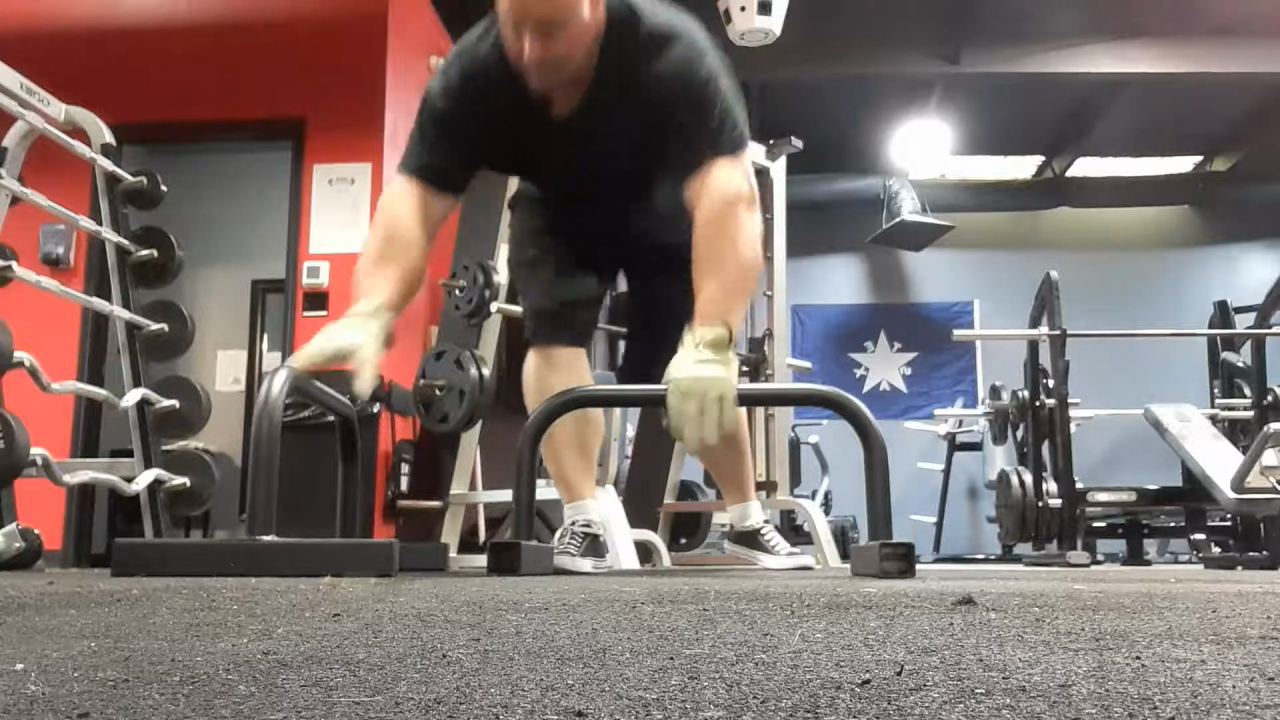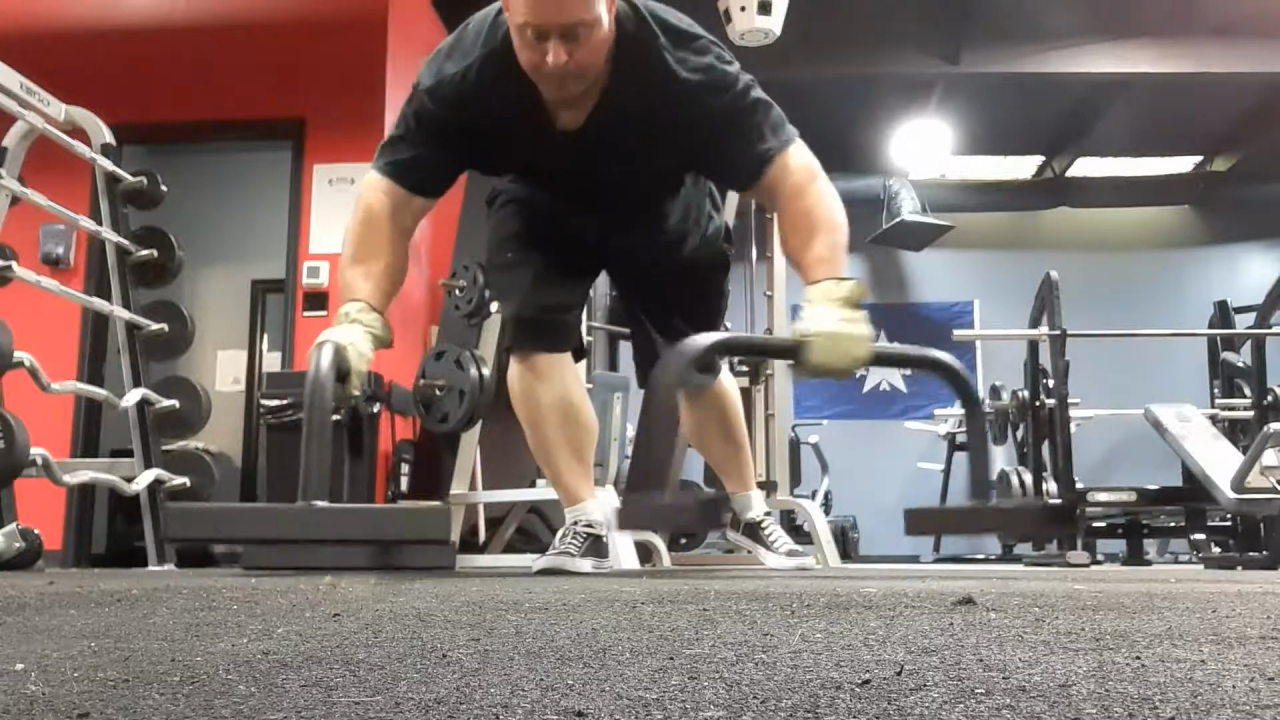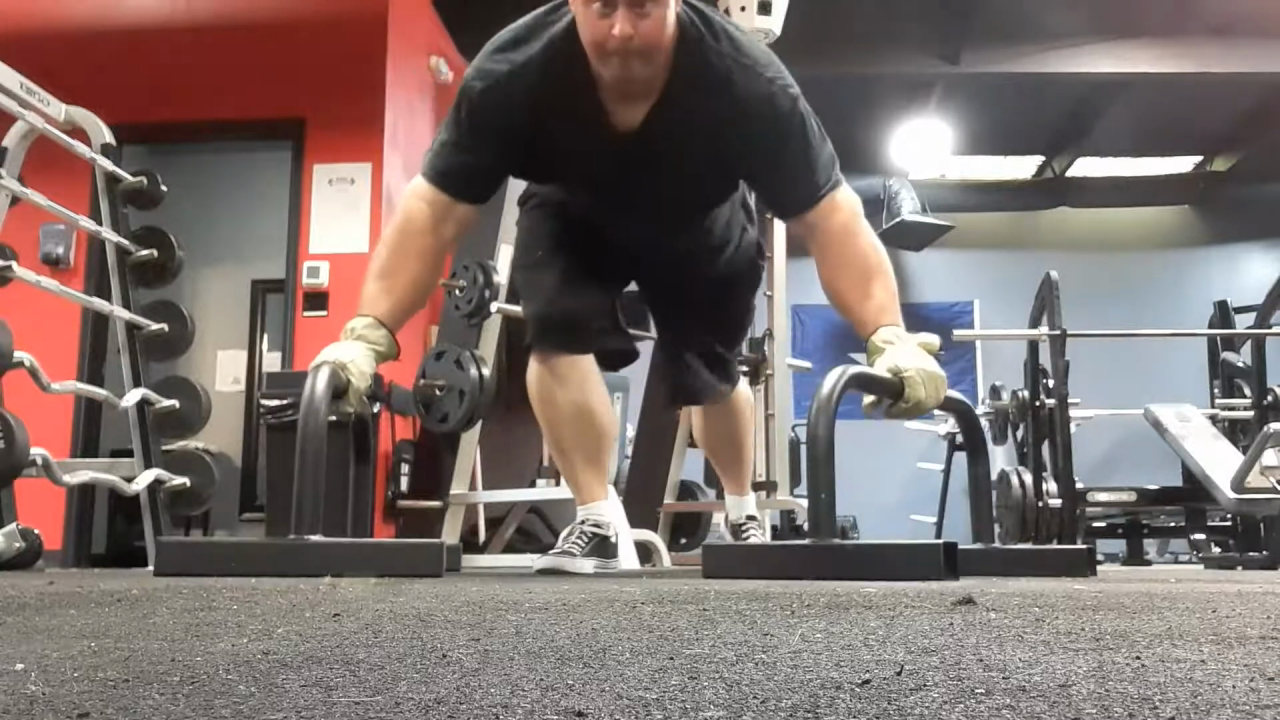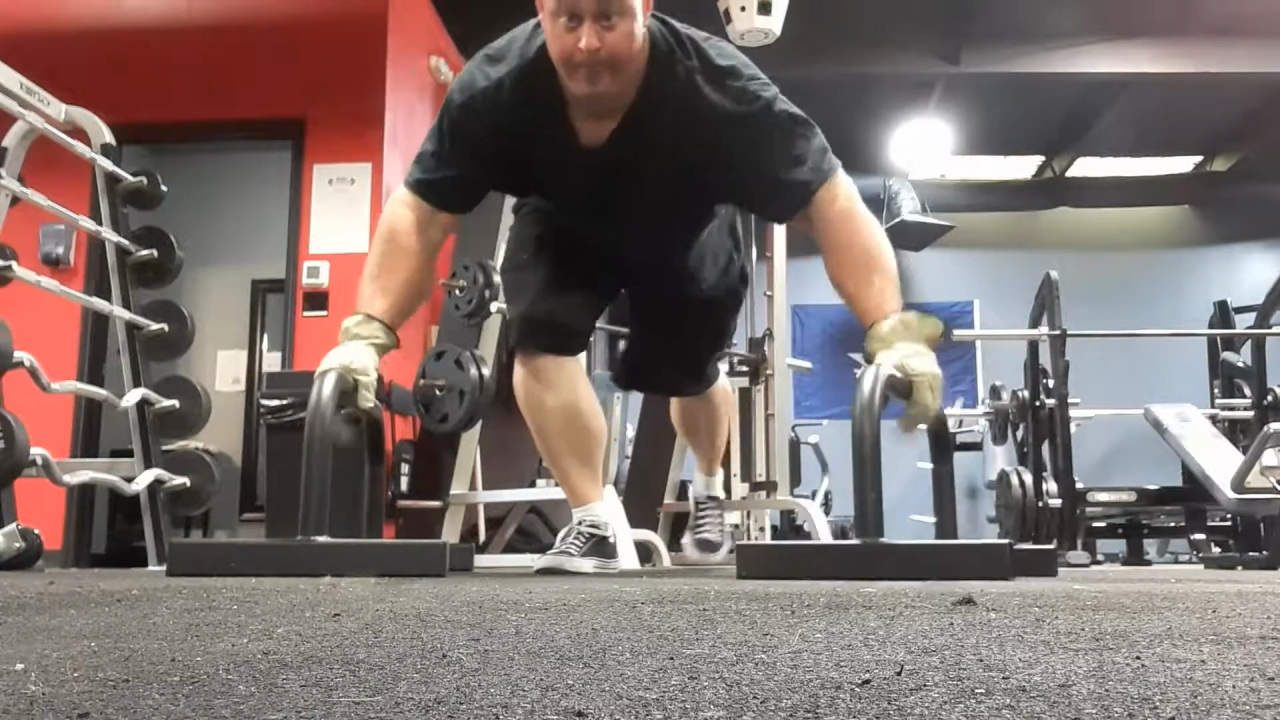
dt=0.5s
person 1, frame 1
left shoulder: (671, 54)
right shoulder: (474, 74)
left elbow: (730, 201)
right elbow: (414, 198)
left wrist: (710, 339)
right wrist: (368, 318)
left hip: (669, 210)
right hip: (557, 209)
left knee: (697, 369)
right knee: (554, 332)
left ankle: (747, 521)
right ankle: (582, 525)
person 1, frame 2
left shoulder: (680, 65)
right shoulder: (464, 75)
left elbow: (790, 177)
right elbow: (388, 201)
left wrist: (830, 293)
right wrist: (359, 316)
left hip: (666, 215)
right hip: (542, 211)
left knee: (696, 365)
right knee: (535, 338)
left ankle: (752, 515)
right ankle: (586, 523)
person 1, frame 3
left shoulder: (743, 77)
right shoulder: (515, 68)
left elbow: (827, 218)
right elbow: (434, 210)
left wrist: (890, 338)
right wrist: (369, 335)
left hip: (701, 229)
right hip: (574, 218)
left knee: (714, 374)
right knee: (557, 337)
left ankle: (742, 513)
right ankle: (595, 523)
person 1, frame 4
left shoulder: (719, 84)
right shoulder: (494, 87)
left elbow: (831, 203)
right elbow: (417, 216)
left wrist: (892, 333)
right wrist: (365, 334)
left hip: (683, 240)
right hip: (561, 231)
left knee: (691, 375)
right knee: (540, 342)
left ankle: (707, 489)
right ankle: (591, 524)
